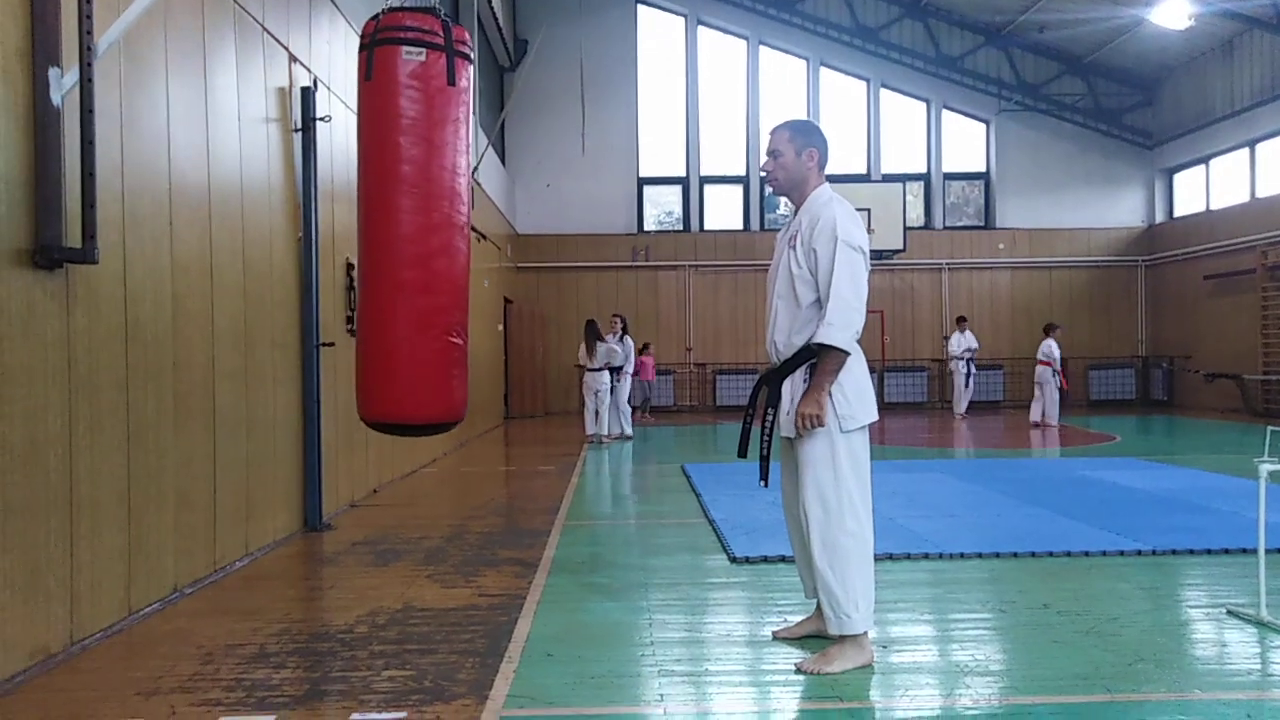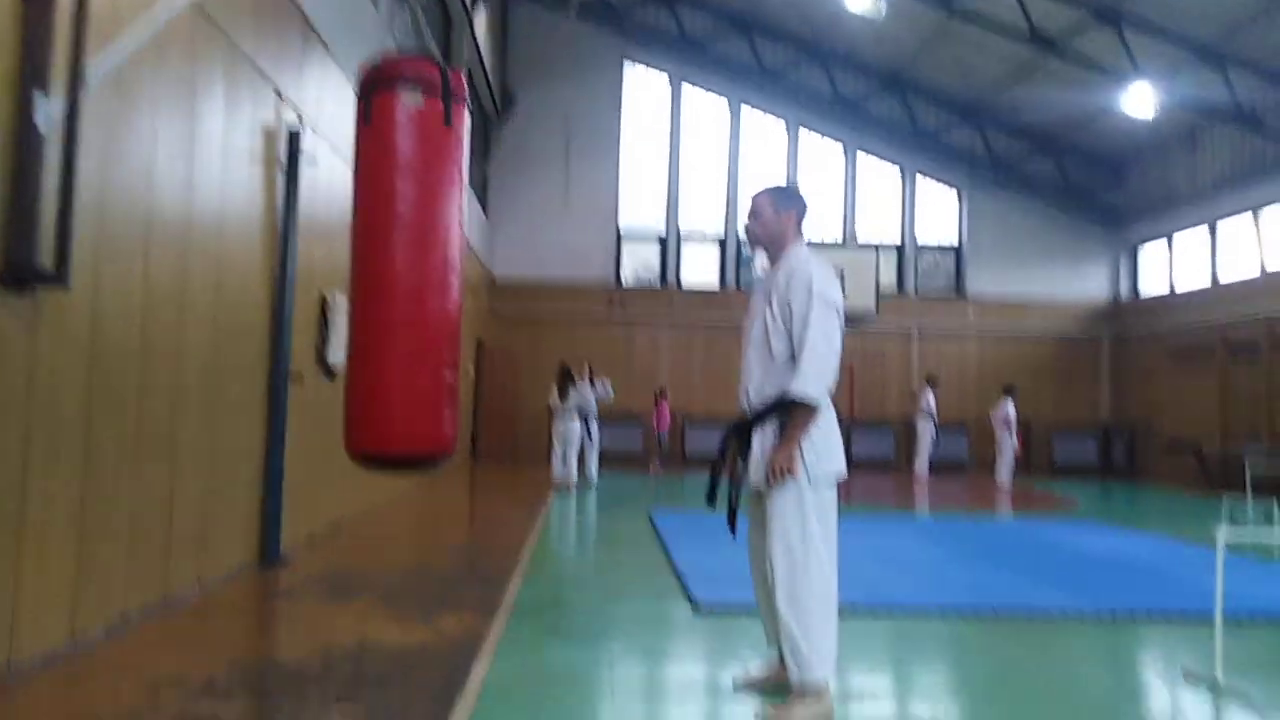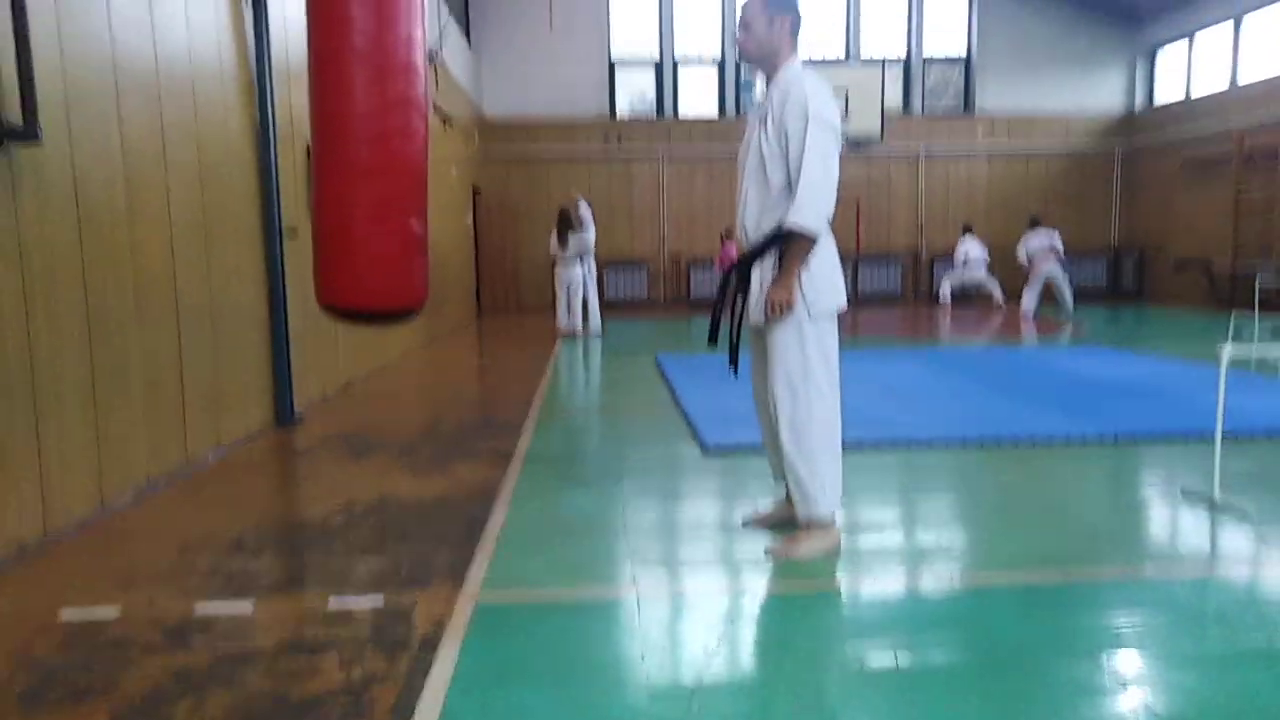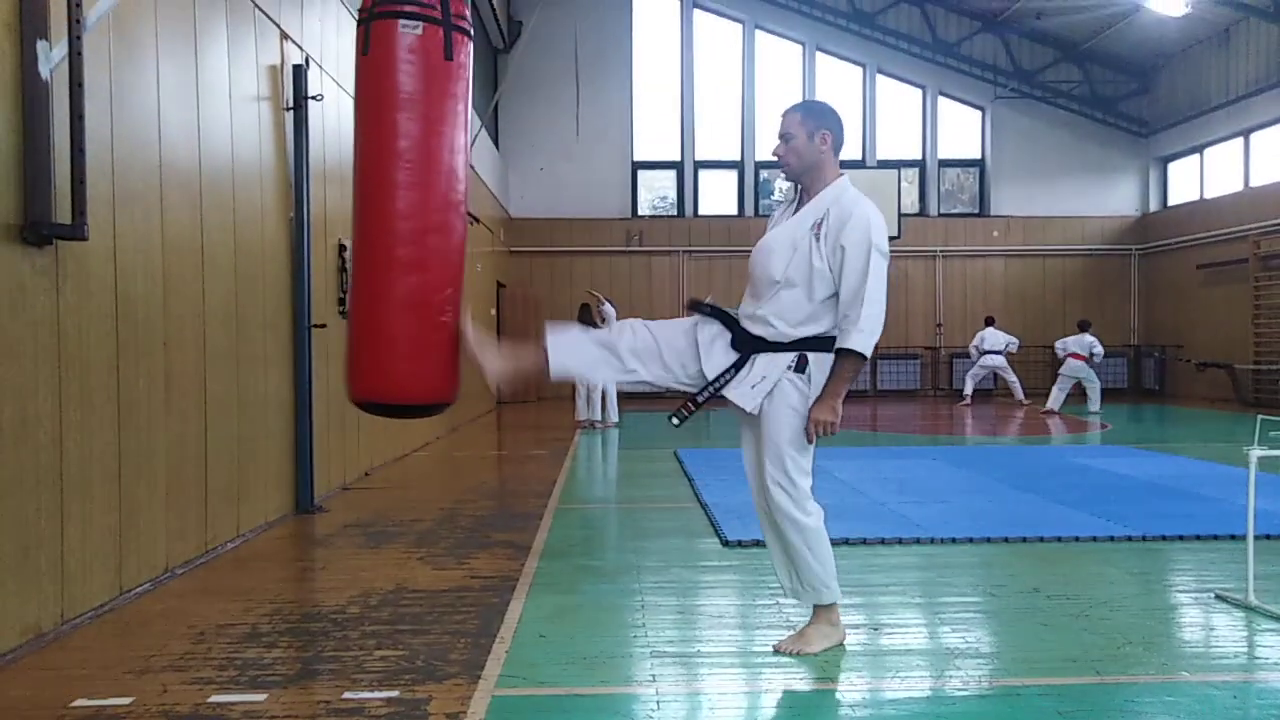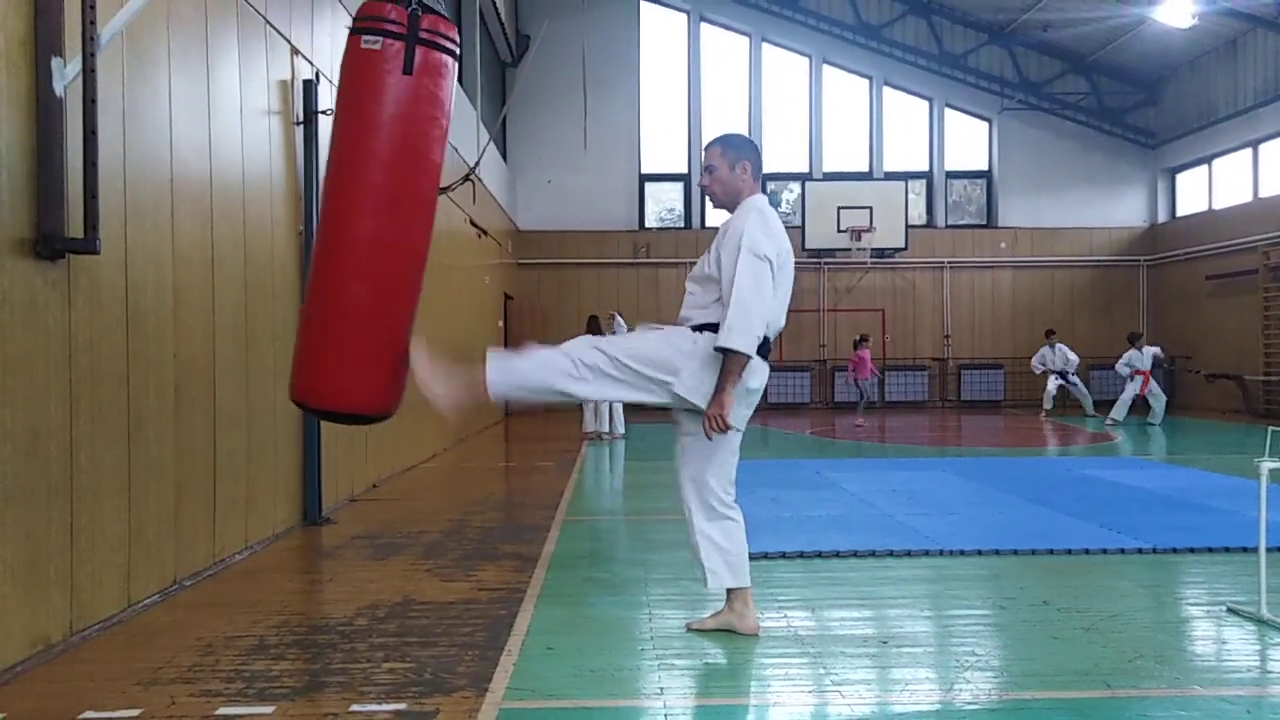
dt=1s
person 1, frame 1
left shoulder: (833, 219)
right shoulder: (796, 225)
left elbow: (843, 316)
left wrist: (817, 391)
right wrist: (782, 385)
left hip: (824, 387)
right hip: (797, 385)
left knee: (834, 510)
right knee: (804, 507)
left ankle: (853, 636)
right ankle: (826, 610)
person 1, frame 2
left shoulder: (809, 278)
right shoulder: (772, 282)
left elbow: (817, 370)
left wrist: (785, 447)
left hip: (796, 443)
right hip: (769, 441)
left knee: (799, 567)
right knee: (771, 564)
right ankle: (788, 662)
person 1, frame 3
left shoulder: (804, 94)
right shoulder: (771, 100)
left elbow: (814, 196)
left wrist: (787, 275)
left hip: (795, 271)
right hip: (770, 270)
left knee: (802, 395)
right knee: (774, 393)
left ankle: (821, 520)
right ankle: (795, 497)
person 1, frame 4
left shoulder: (858, 217)
right shoulder: (789, 209)
left elbow: (864, 321)
left wrist: (832, 398)
left hip: (785, 374)
right hip: (731, 345)
left knee: (785, 495)
right knee: (629, 343)
left ankle: (826, 617)
right ankle: (511, 362)
person 1, frame 5
left shoulder: (748, 226)
right shoulder: (766, 227)
left elbow: (745, 318)
left wrist: (723, 392)
left hip: (702, 359)
right hip: (707, 372)
left knee: (582, 357)
right knee: (710, 495)
left ankle: (457, 387)
right ankle: (739, 606)
